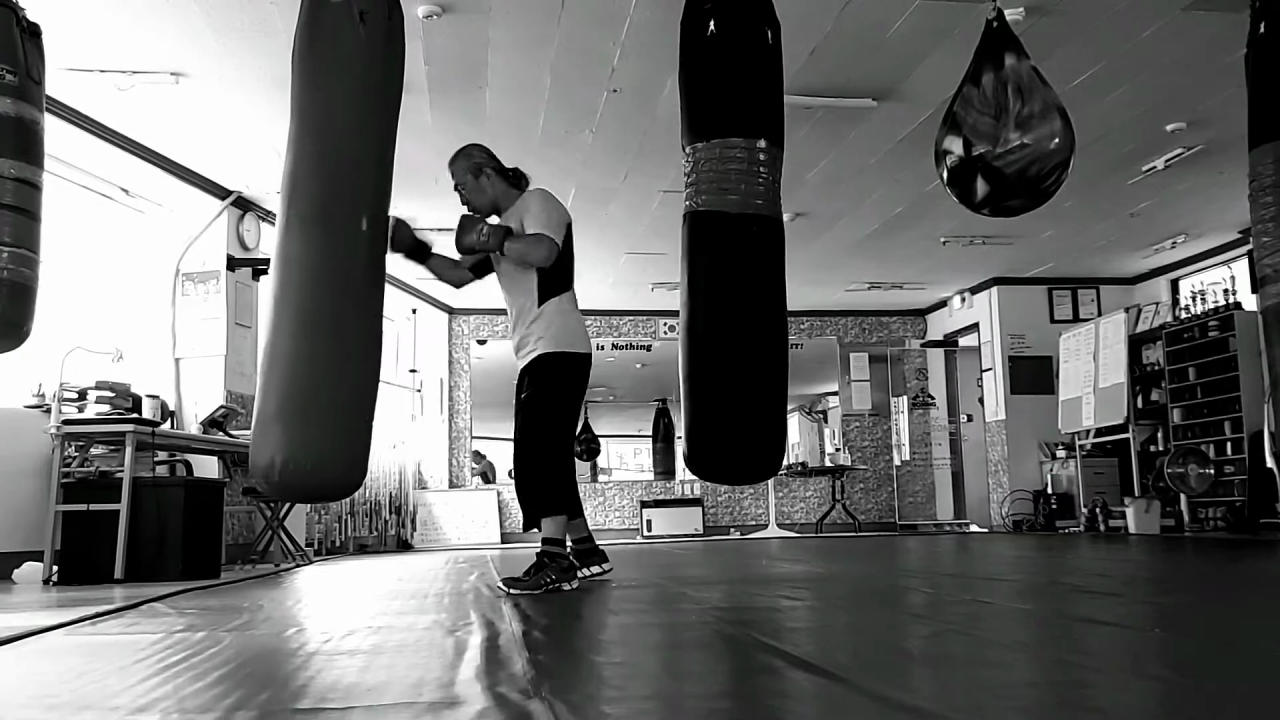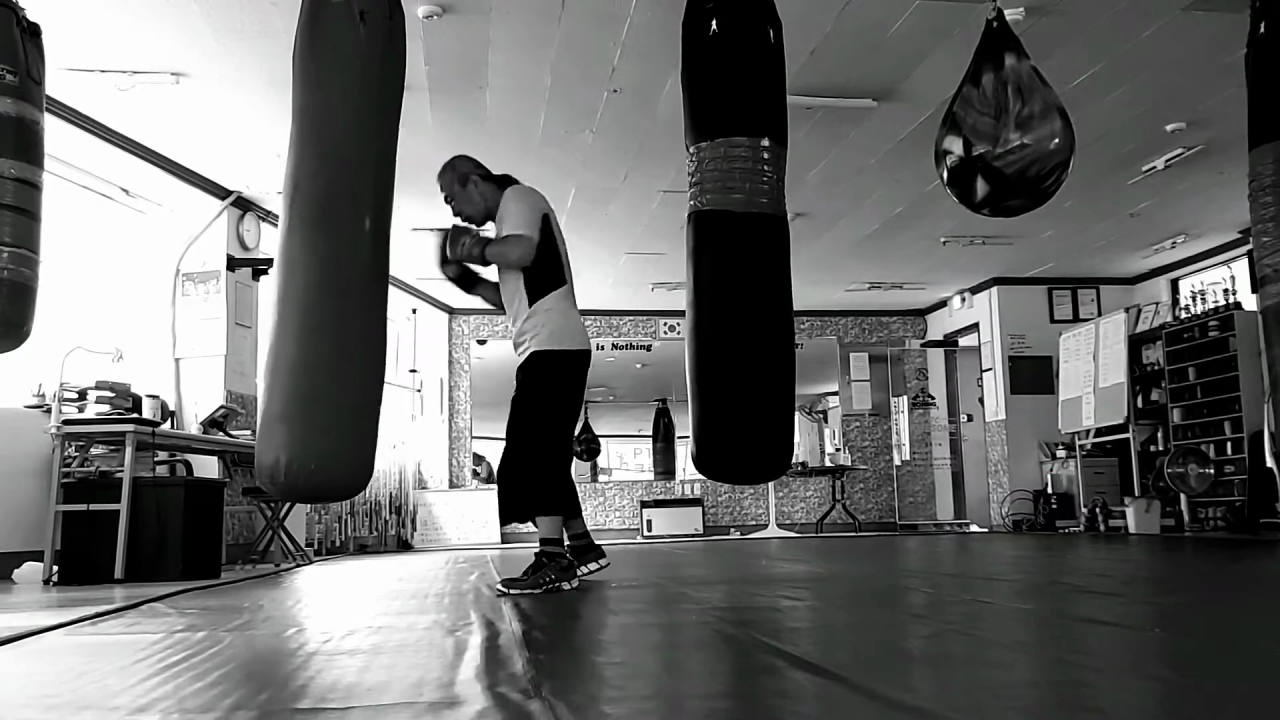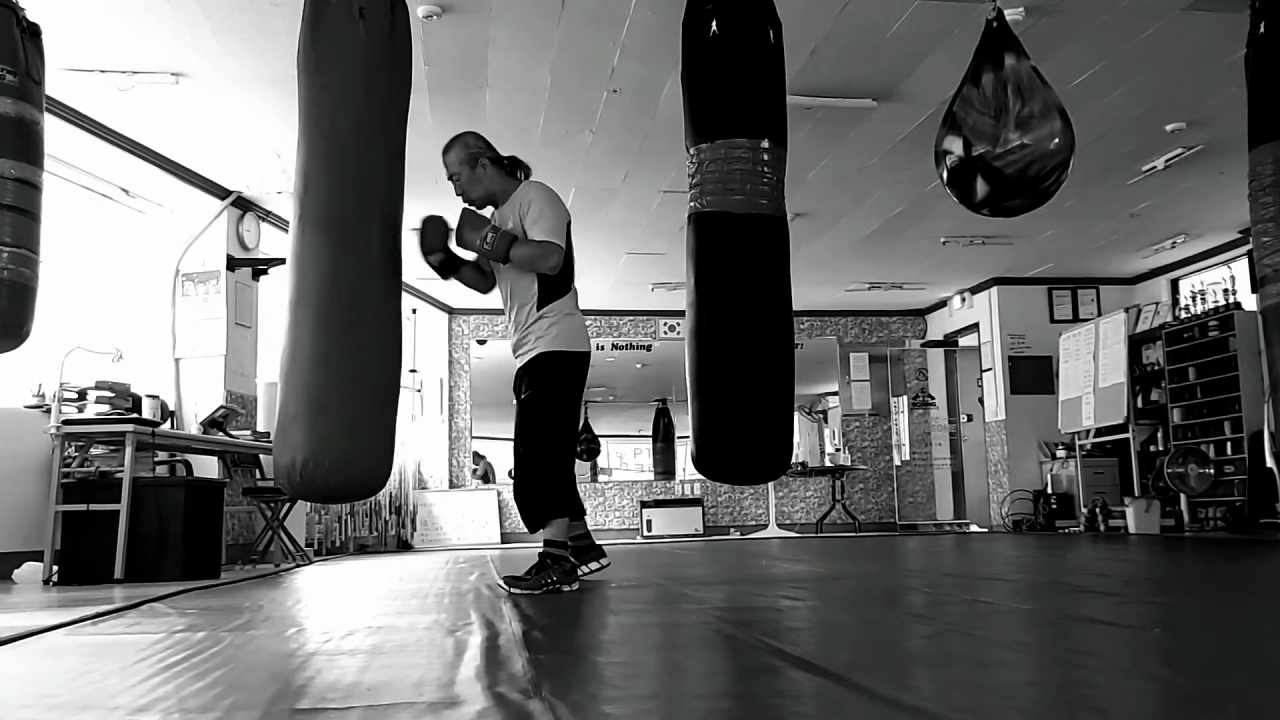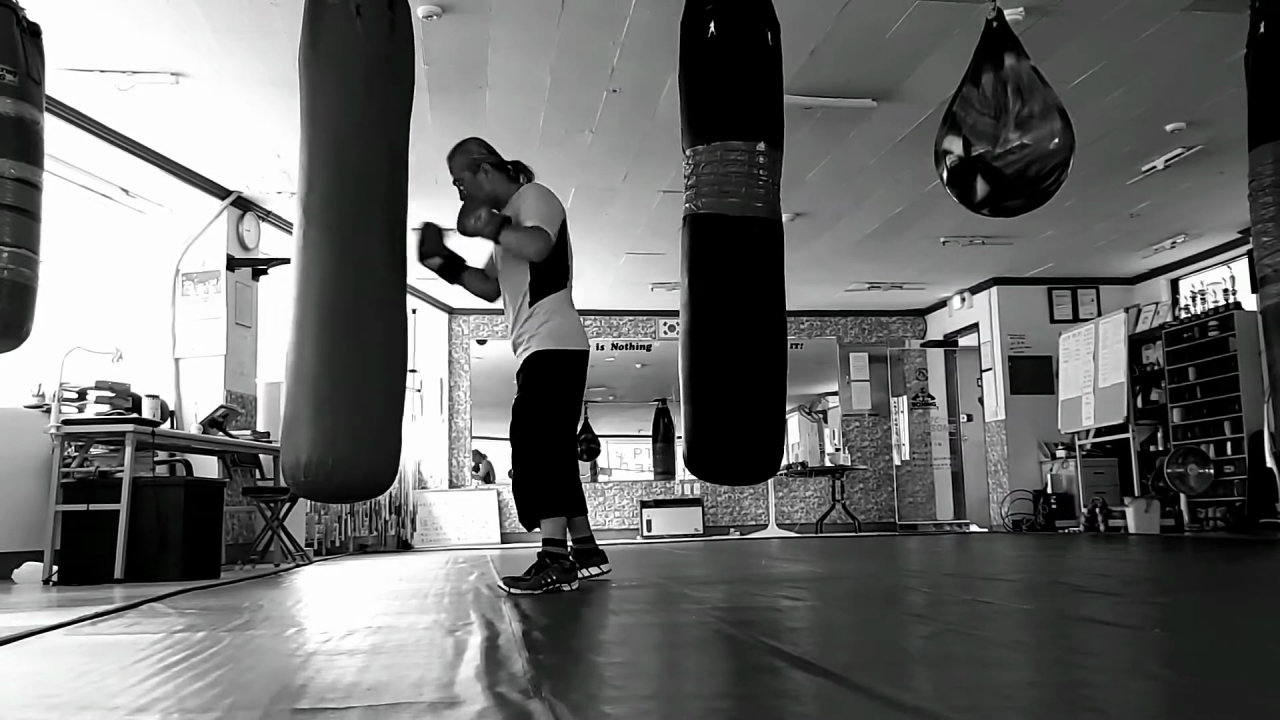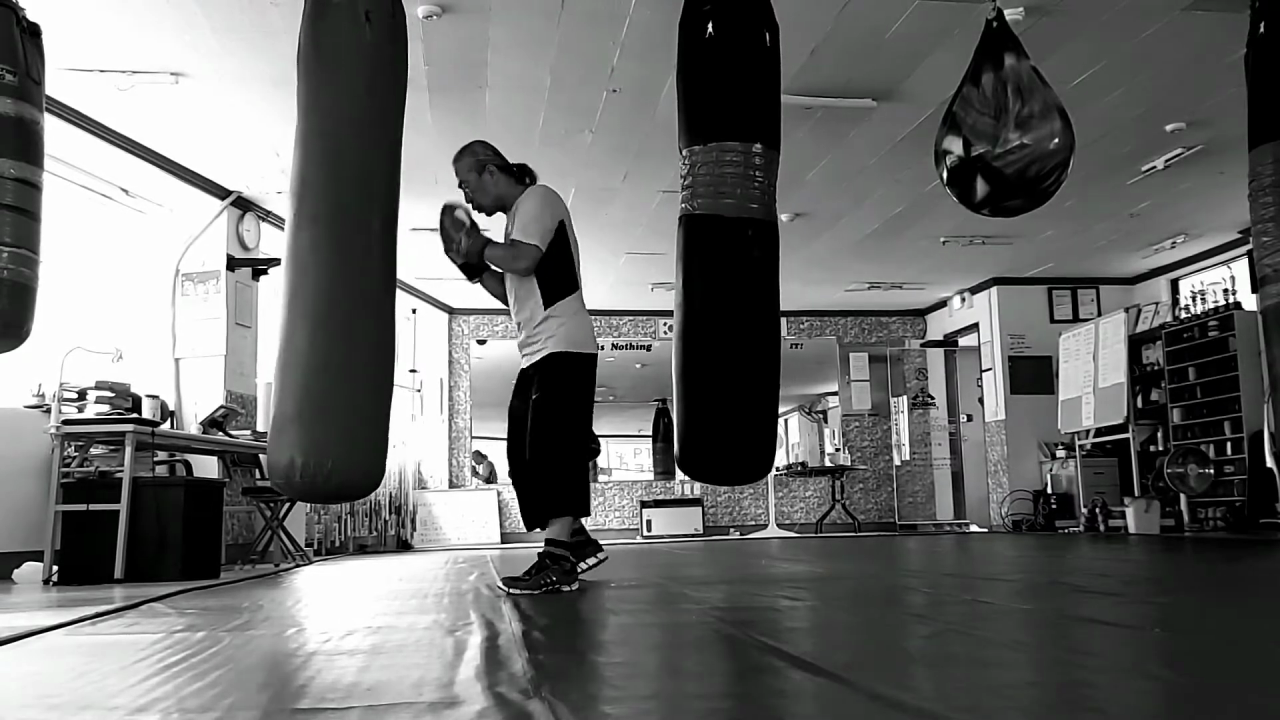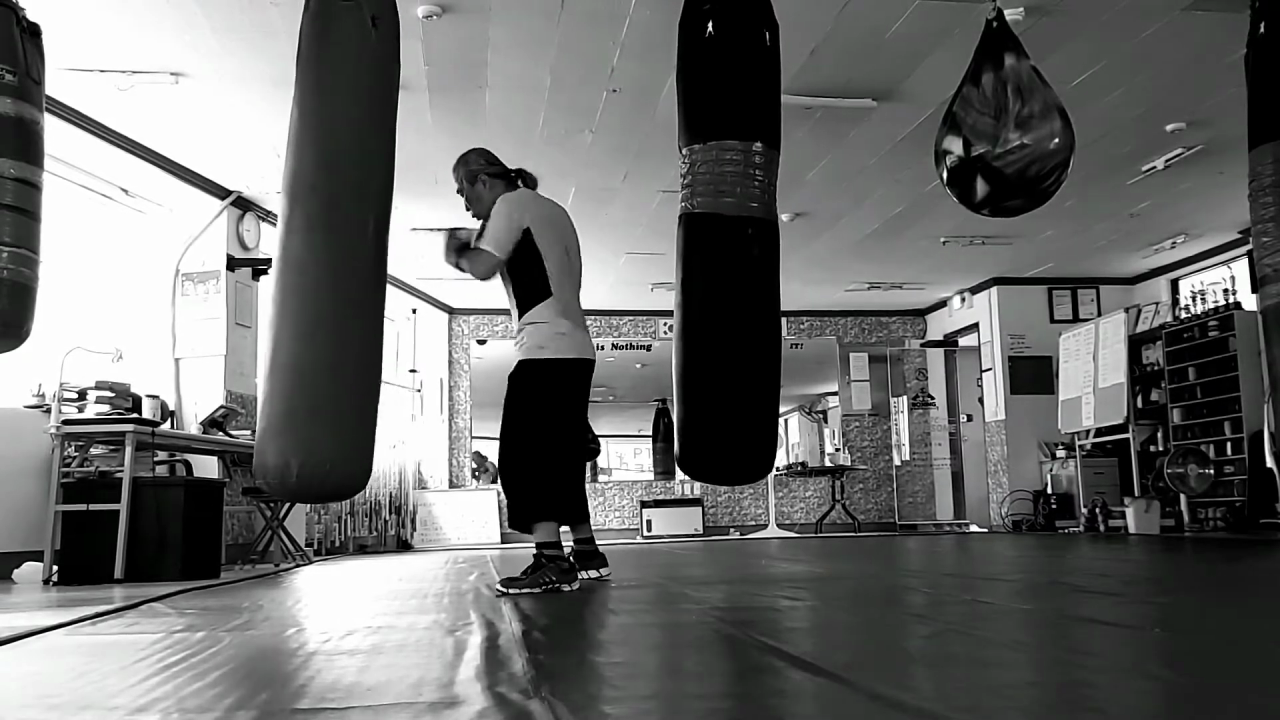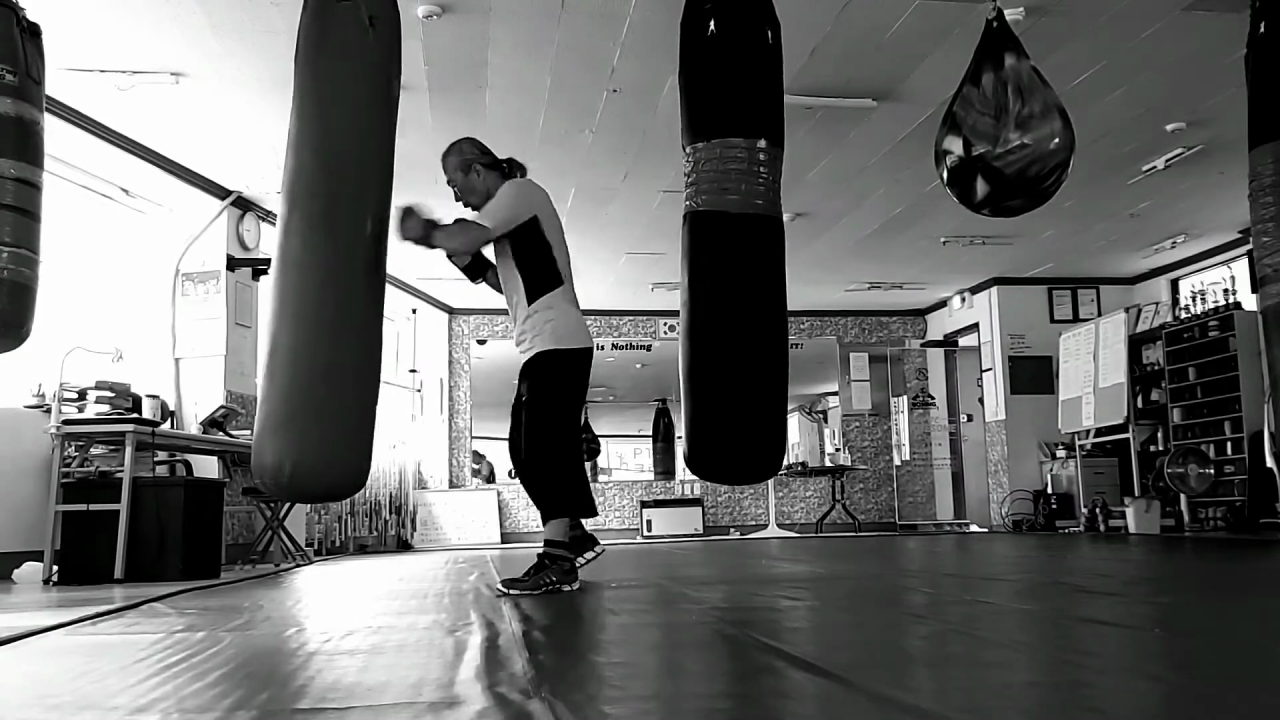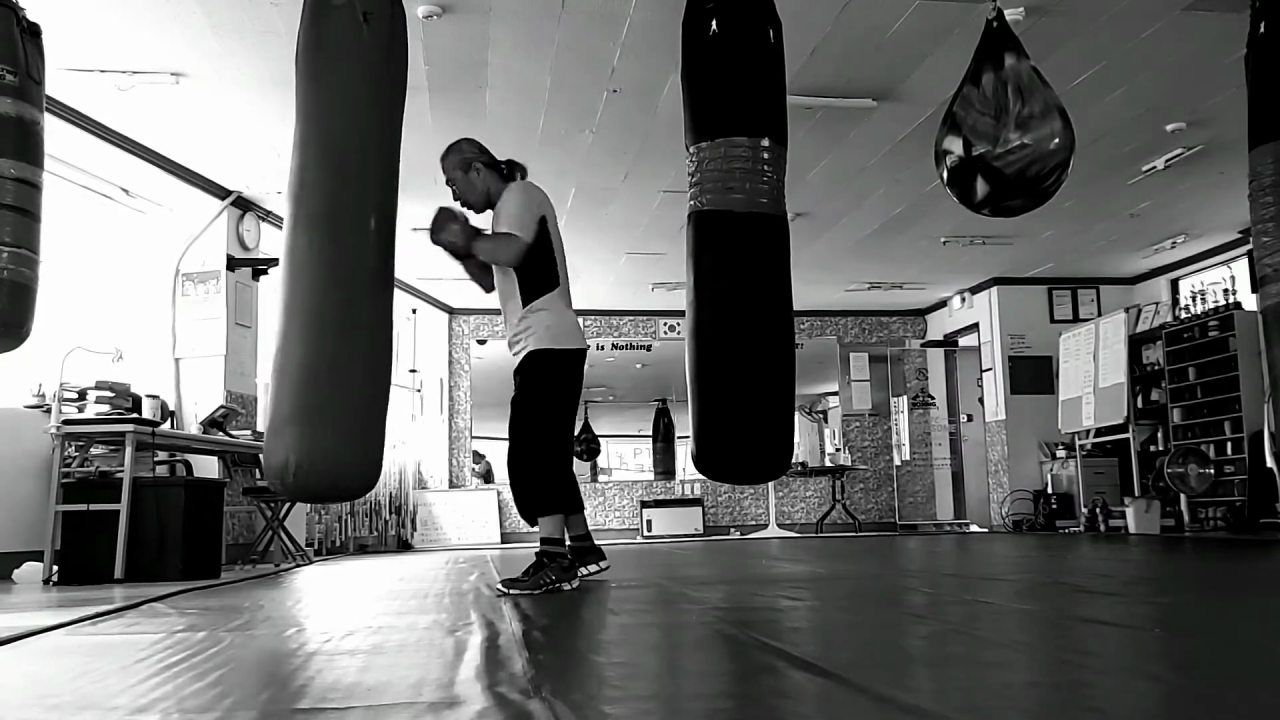
dt=0.4s
person 1, frame 1
left shoulder: (539, 201)
right shoulder: (509, 219)
left elbow: (543, 255)
right elbow: (458, 275)
left wrist: (491, 238)
right wrist: (415, 249)
left hip: (558, 348)
right hip: (539, 353)
left knee: (539, 449)
right knee: (546, 453)
left ankle: (554, 560)
right ankle: (585, 551)
person 1, frame 2
left shoulder: (518, 198)
right shoulder: (517, 212)
left elbow: (521, 253)
right elbow: (510, 298)
left wrist: (473, 247)
right wrist: (464, 277)
left hip: (552, 348)
right hip: (558, 349)
left knee: (531, 449)
right knee: (546, 452)
left ankle: (553, 559)
right ankle: (581, 547)
person 1, frame 3
left shoulder: (536, 196)
right shoulder: (501, 213)
left elbow: (550, 259)
right elbow: (485, 279)
left wrist: (490, 241)
right wrist: (445, 260)
left hip: (556, 347)
right hip: (533, 353)
left knee: (542, 450)
right knee: (538, 453)
left ankle: (557, 561)
right ankle: (581, 547)
person 1, frame 4
left shoulder: (534, 196)
right shoulder: (506, 218)
left elbow: (535, 248)
right elbow: (492, 287)
left wrist: (490, 226)
right wrist: (444, 261)
left hip: (552, 347)
right hip: (548, 349)
left knee: (537, 448)
right knee: (552, 451)
left ankle: (554, 560)
right ankle: (585, 550)
person 1, frame 5
left shoulder: (536, 199)
right shoulder: (518, 218)
left elbow: (524, 260)
right elbow: (511, 291)
left wrist: (476, 245)
right wrist: (474, 263)
left hip: (563, 350)
right hip: (539, 355)
left knee: (549, 449)
right knee: (527, 451)
left ankle: (558, 560)
right ankle: (578, 543)
person 1, frame 6
left shoulder: (511, 204)
right shoulder: (551, 213)
left elbow: (484, 268)
left wrist: (460, 254)
right wrist: (482, 252)
left hip: (544, 354)
right hip: (573, 353)
left knee: (522, 455)
right knee: (559, 456)
left ankle: (551, 561)
right ankle: (587, 553)
person 1, frame 7
left shoulder: (518, 193)
right shoulder: (509, 206)
left elbow: (464, 237)
left wrist: (424, 231)
right wrist: (474, 265)
left hip: (555, 344)
right hip: (544, 347)
left knee: (544, 448)
right knee: (531, 449)
left ankle: (557, 559)
right ankle: (576, 539)
person 1, frame 8
left shoulder: (520, 194)
right shoulder: (509, 208)
left elbow: (506, 253)
right elbow: (492, 280)
left wrist: (464, 238)
right wrist: (465, 248)
left hip: (548, 344)
right hip: (543, 347)
left knee: (533, 447)
right knee: (546, 449)
left ankle: (553, 558)
right ankle: (581, 548)
